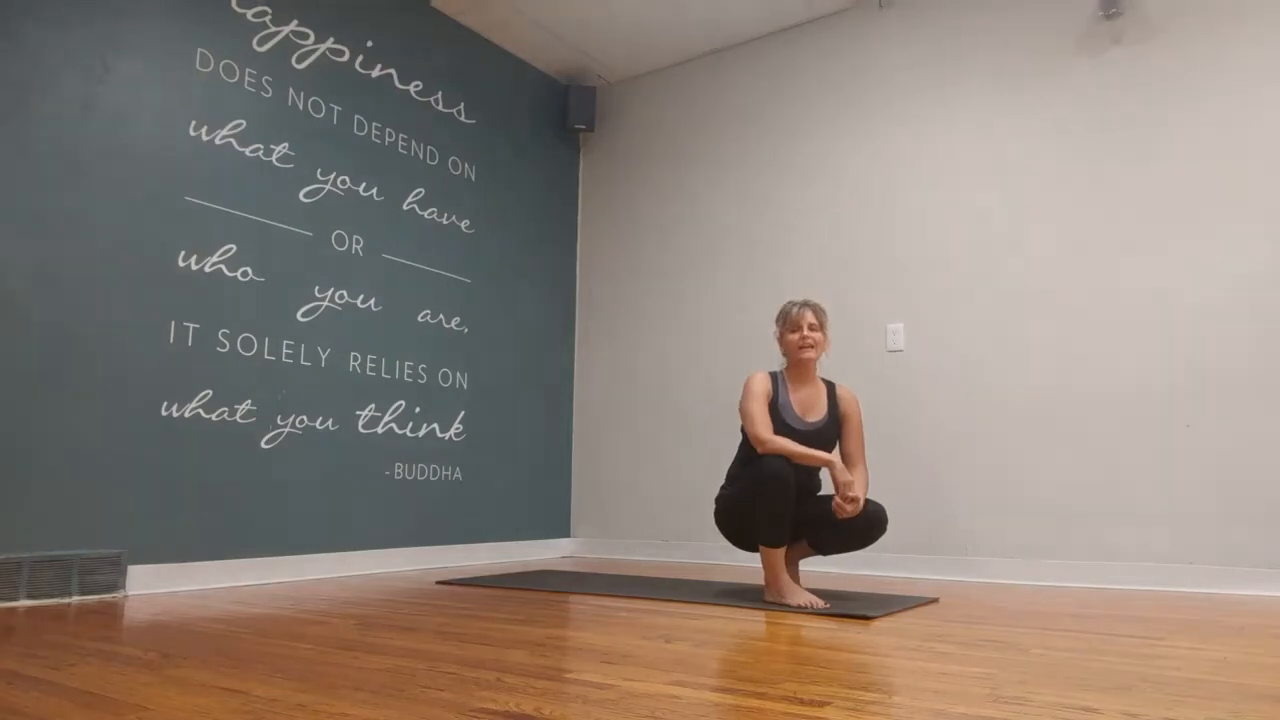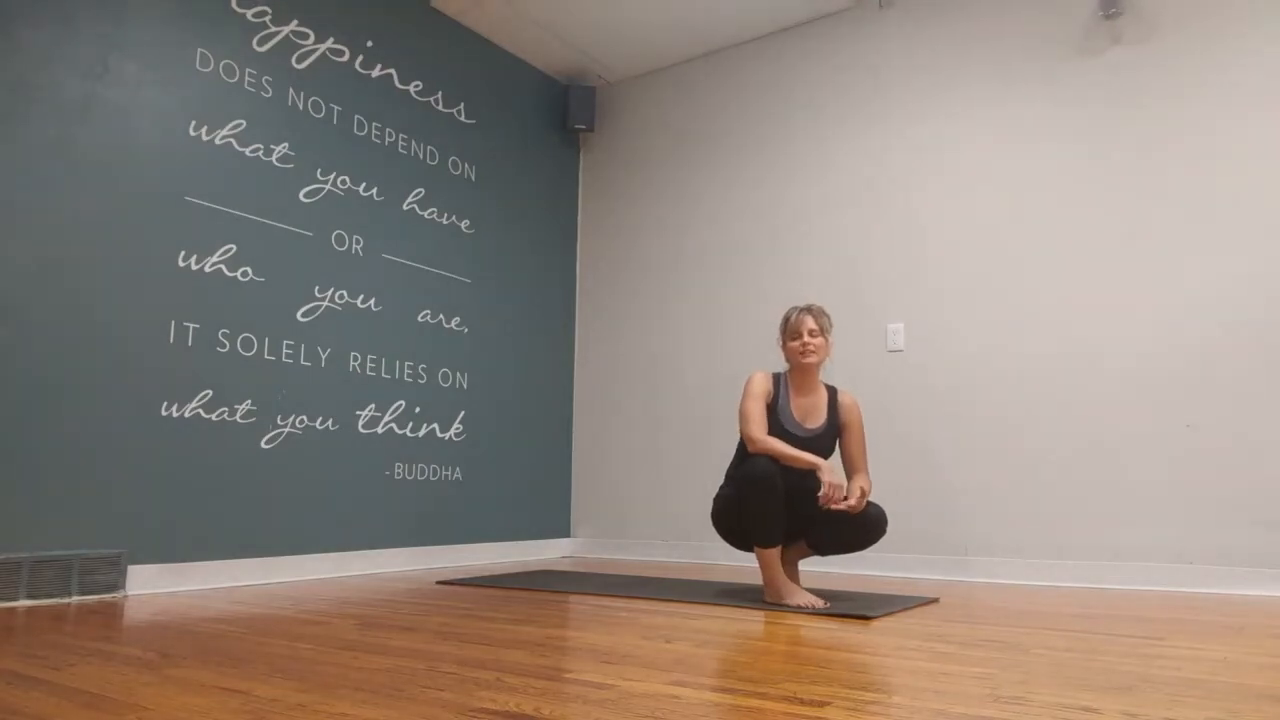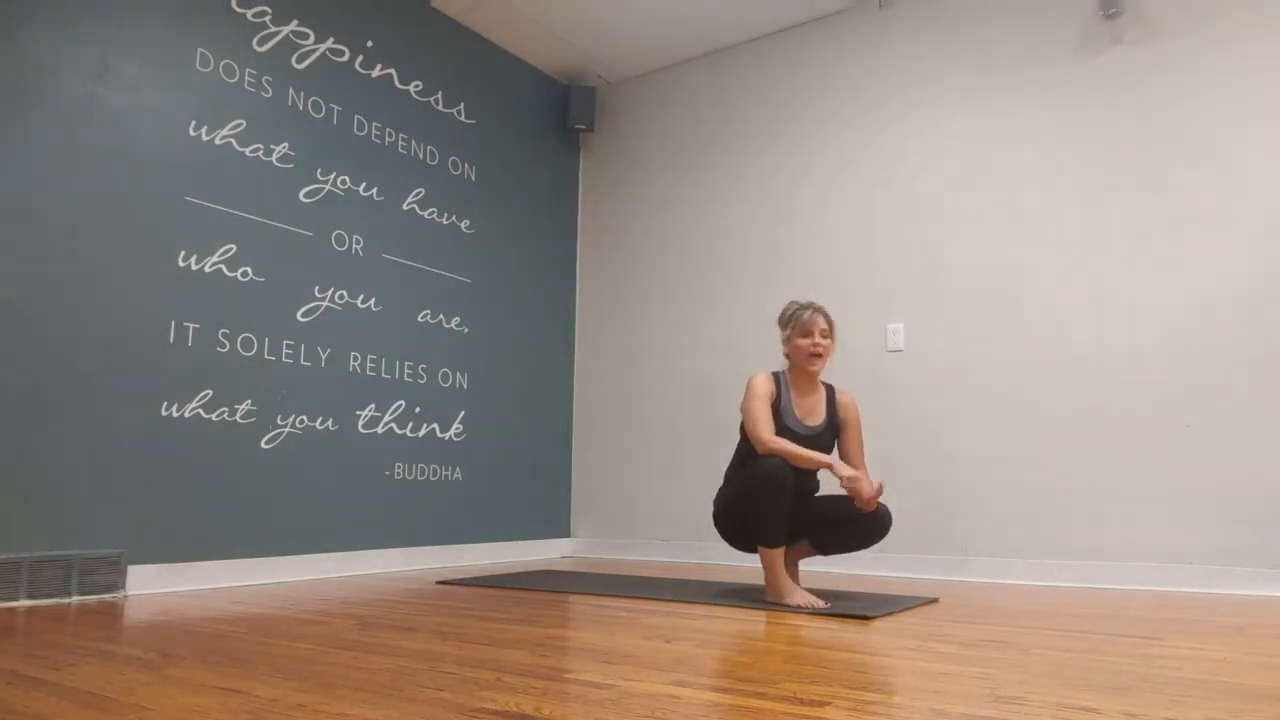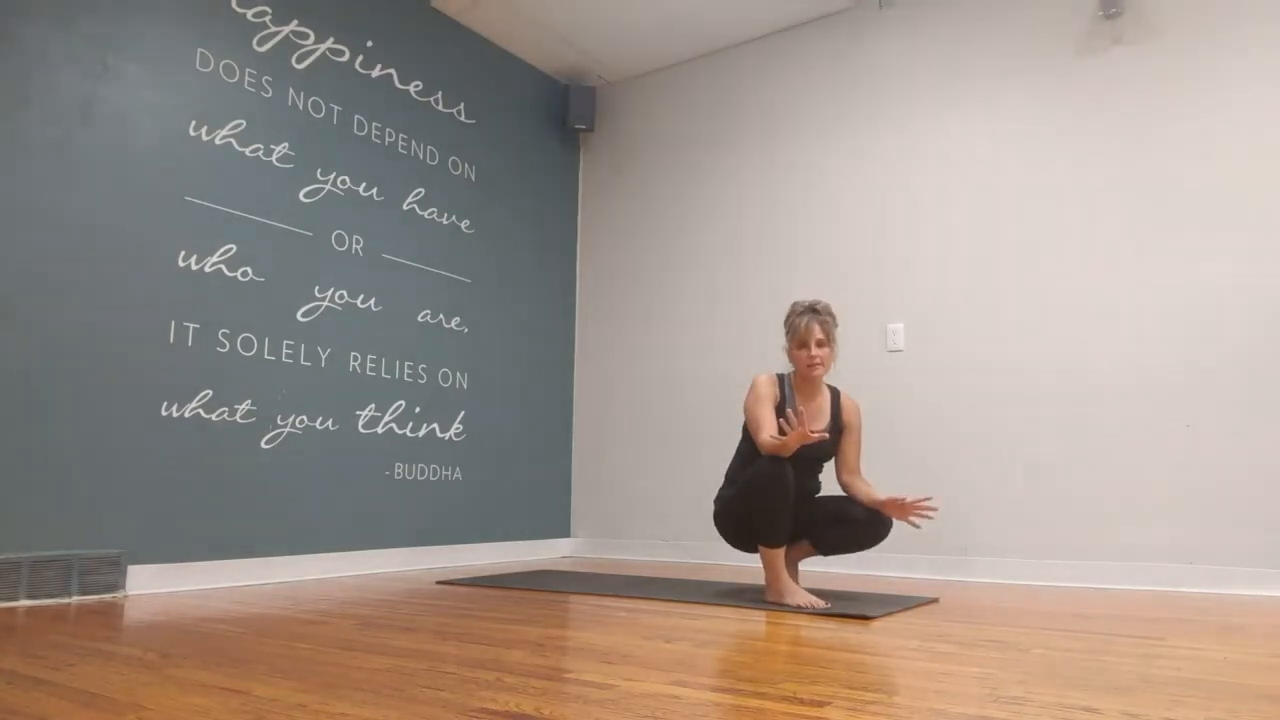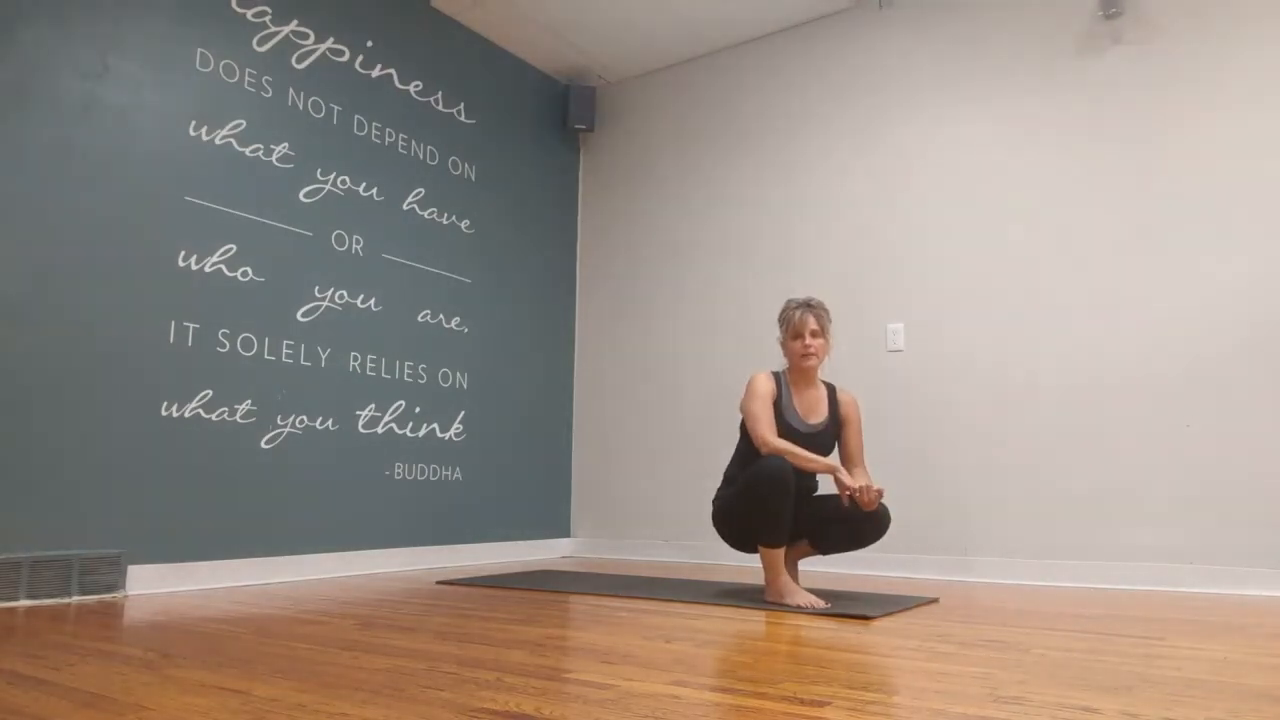
dt=1s
person 1, frame 1
left shoulder: (842, 399)
right shoulder: (761, 384)
left elbow: (857, 466)
right elbow: (763, 441)
left wrist: (856, 498)
right wrist: (829, 461)
left hip: (795, 509)
right hip: (744, 510)
left knee: (872, 518)
right knee: (774, 467)
left ankle: (788, 556)
right ankle: (776, 583)
person 1, frame 2
left shoulder: (843, 404)
right shoulder: (762, 384)
left elbow: (859, 473)
right elbow: (755, 440)
left wrist: (856, 498)
right wrist: (818, 464)
left hip: (797, 512)
right hip: (741, 512)
left knee: (871, 520)
right knee: (761, 468)
left ankle: (787, 555)
right ankle: (775, 583)
person 1, frame 3
left shoulder: (842, 402)
right shoulder: (764, 385)
left elbow: (857, 469)
right elbow: (765, 444)
left wrist: (865, 491)
right wrist: (833, 462)
left hip: (792, 510)
right hip: (741, 512)
left knee: (875, 520)
right knee: (771, 468)
left ankle: (789, 555)
right ankle: (776, 581)
person 1, frame 4
left shoulder: (845, 407)
right shoulder: (766, 386)
left elbow: (850, 476)
right elbow: (767, 445)
left wrist: (882, 503)
right wrist: (794, 442)
left hip: (795, 511)
right hip: (743, 512)
left knee: (874, 523)
right knee: (773, 469)
left ankle: (789, 555)
right ankle: (777, 583)
person 1, frame 5
left shoulder: (843, 402)
right shoulder: (764, 384)
left elbow: (856, 467)
right elbow: (767, 443)
left wrist: (866, 492)
right wrist: (832, 467)
left hip: (794, 510)
right hip: (741, 512)
left knee: (874, 517)
right knee: (775, 468)
left ankle: (788, 555)
right ankle: (777, 583)
